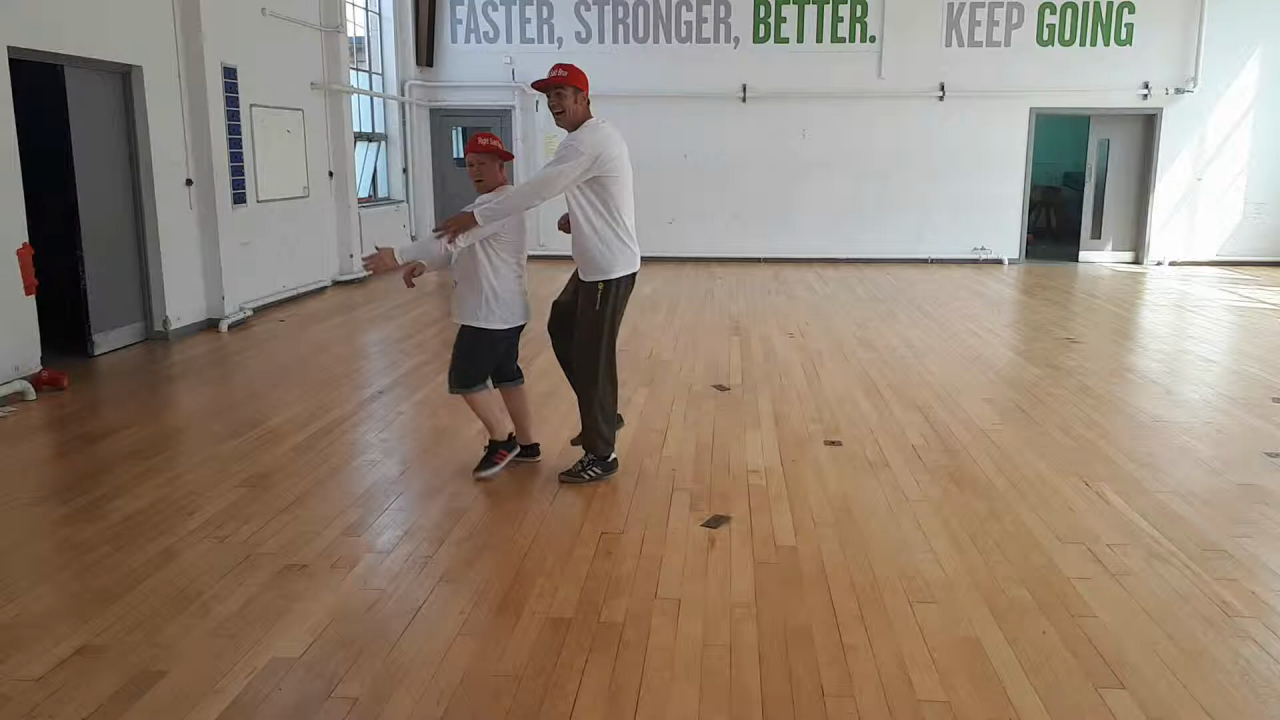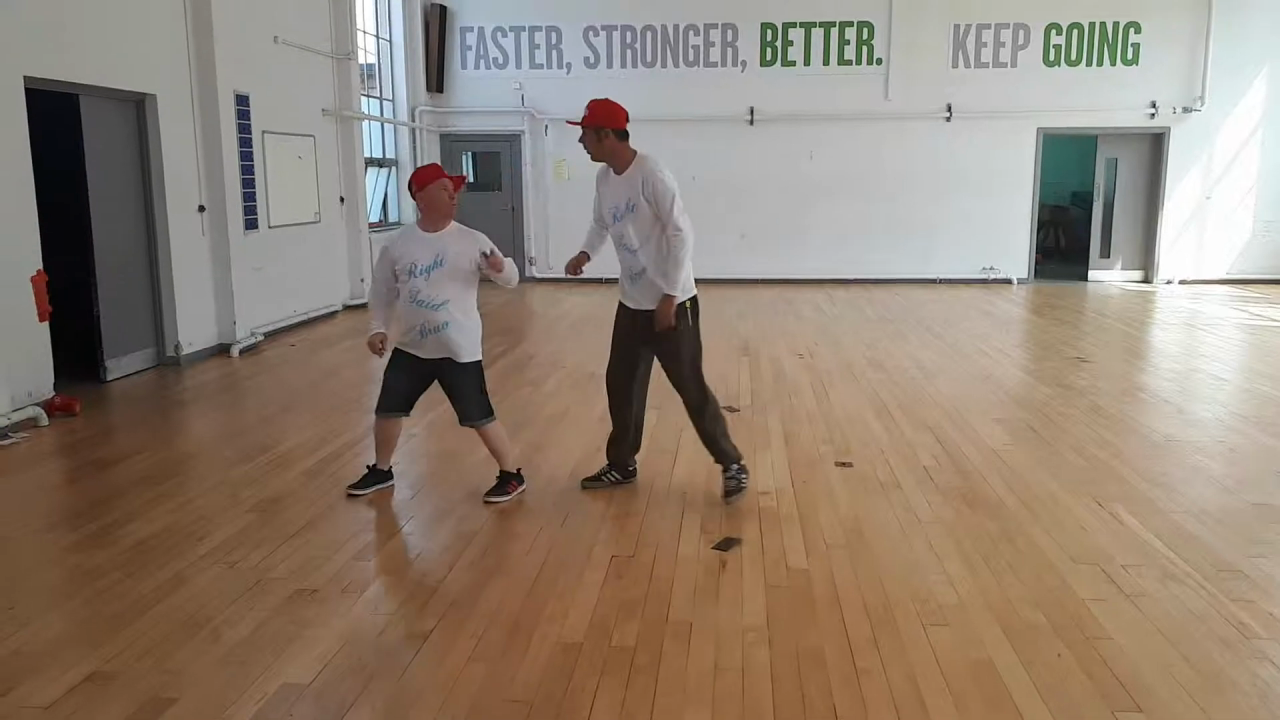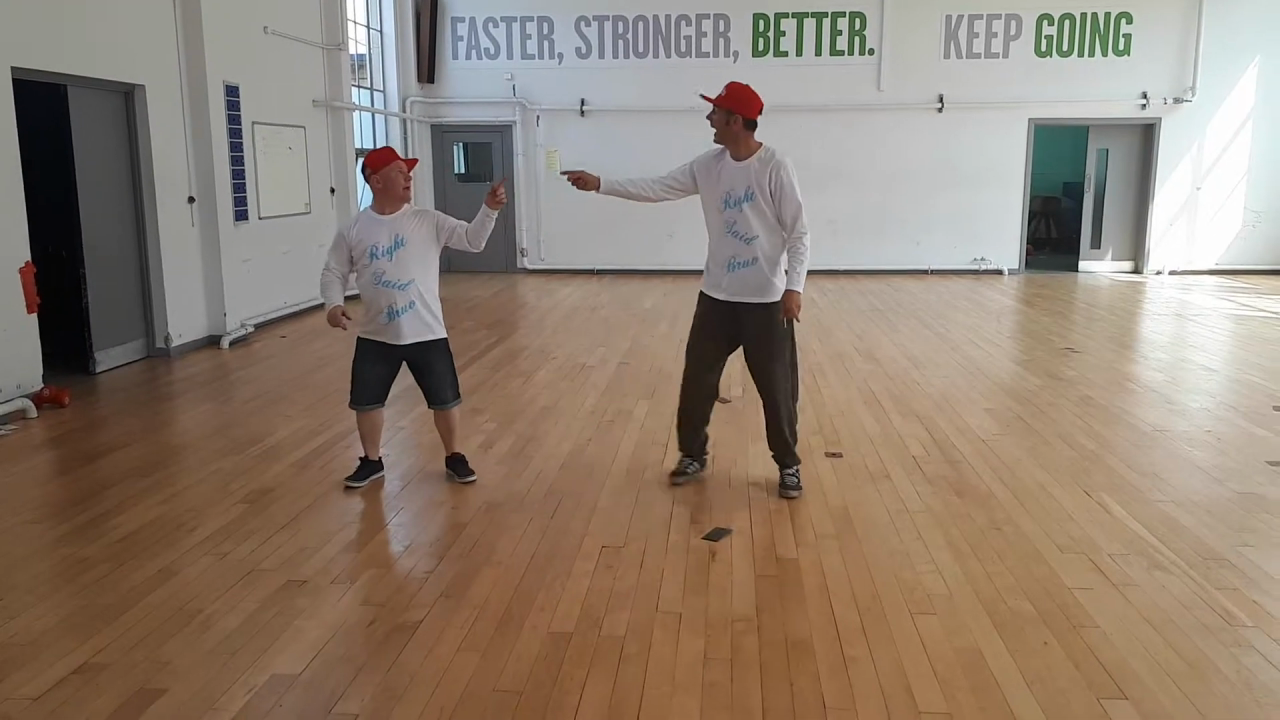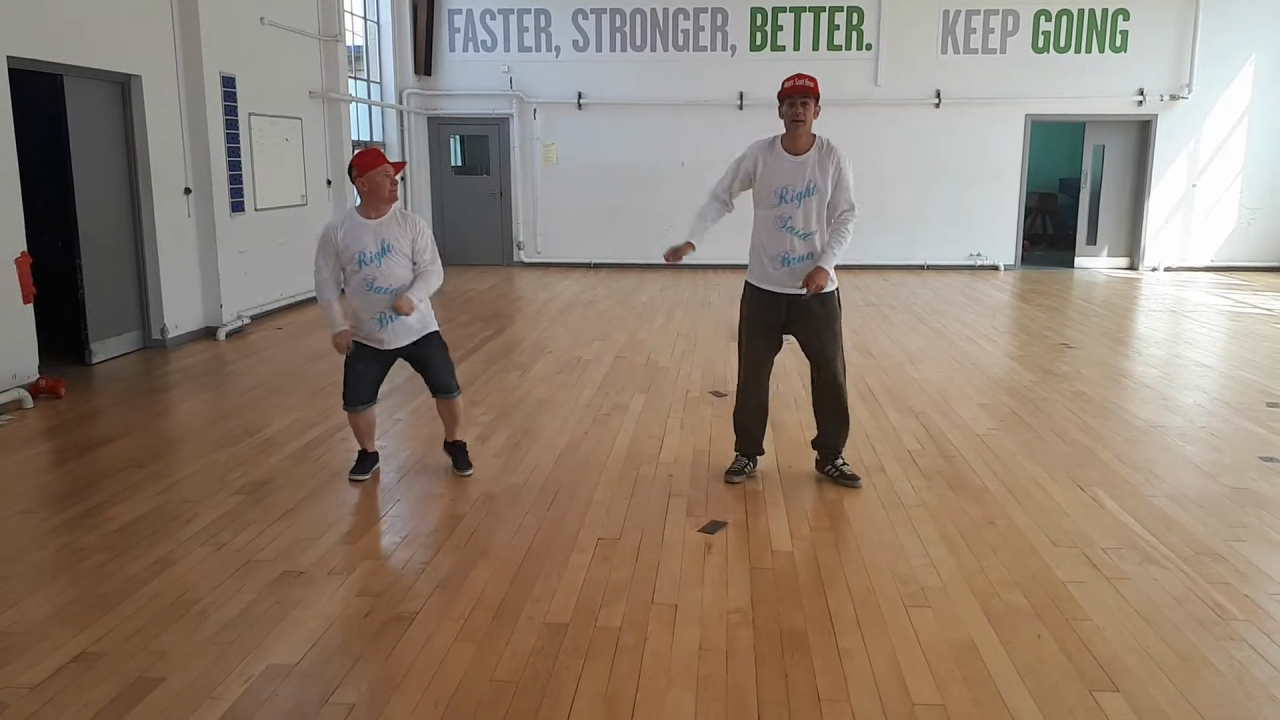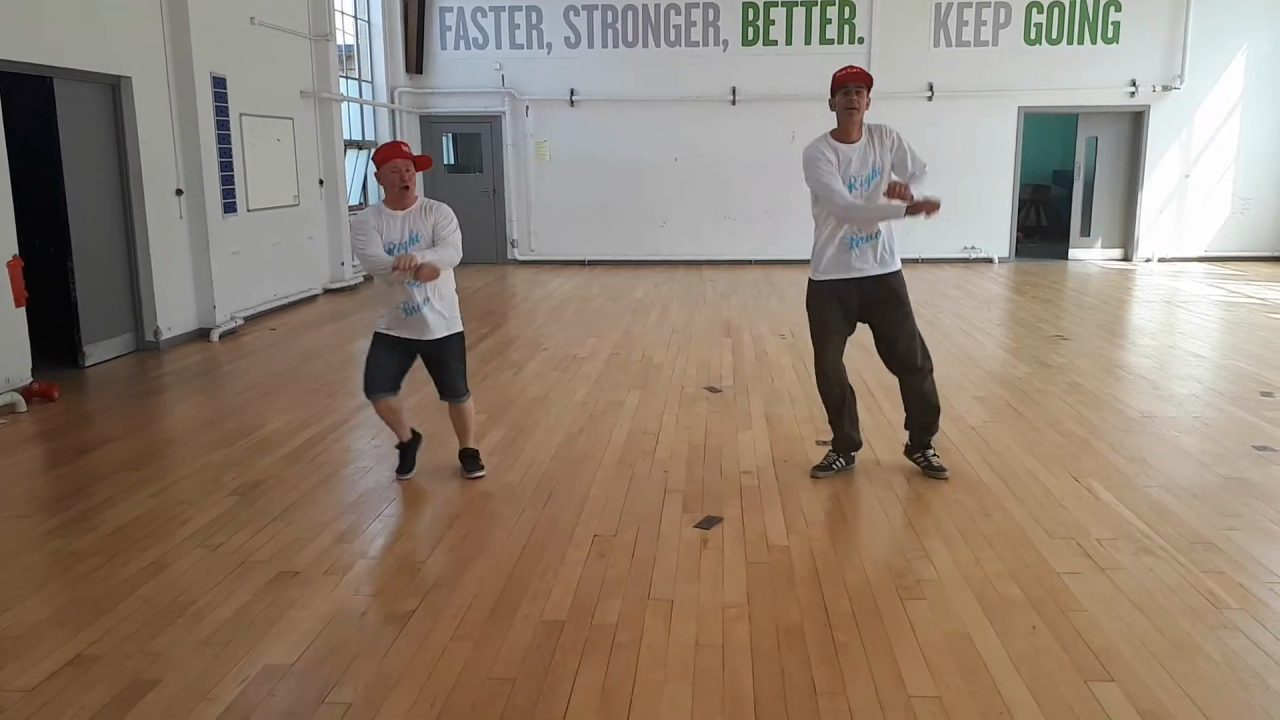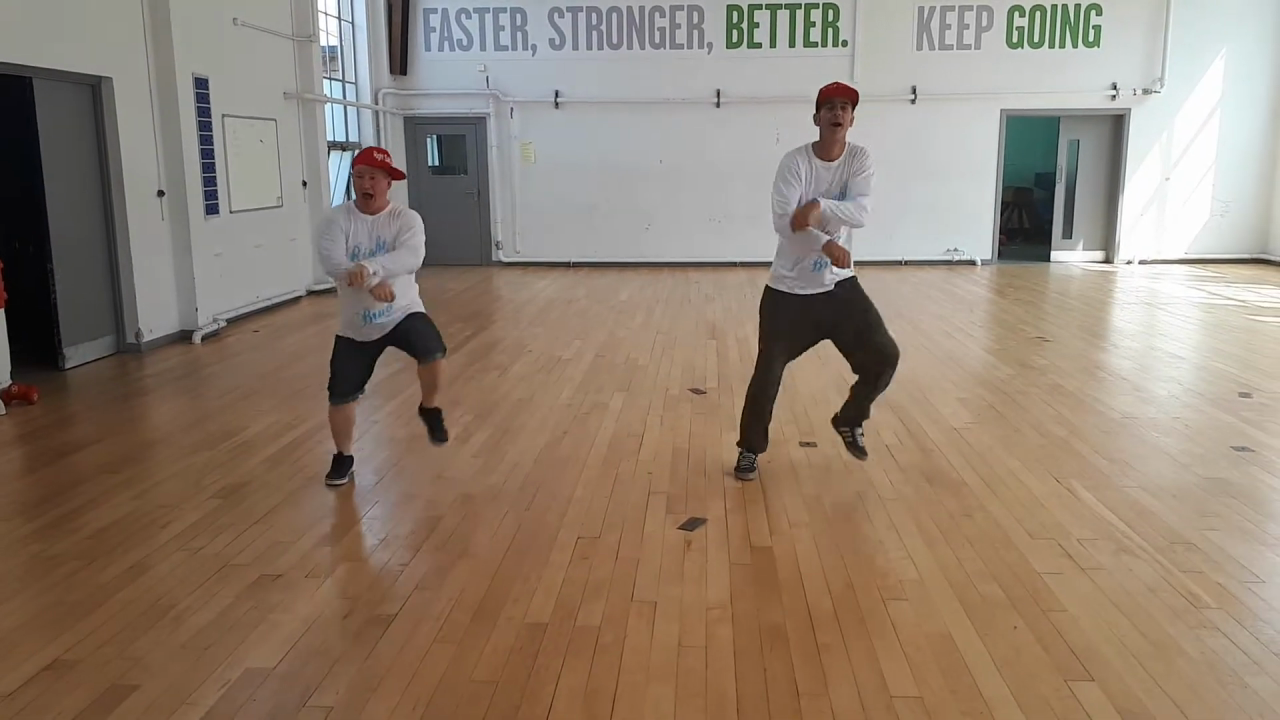
dt=0.5s
person 1, frame 1
left shoulder: (588, 141)
right shoulder: (598, 134)
left elbow: (536, 189)
left wrist: (474, 217)
right wrist: (574, 216)
left hip: (608, 270)
right hip: (595, 265)
left knee: (592, 360)
right knee: (562, 329)
left ankle: (601, 455)
right ankle: (604, 420)
person 1, frame 2
left shoulder: (652, 175)
right shoulder: (605, 177)
left elbow: (680, 235)
right elbow: (601, 223)
left wrist: (670, 294)
right wrist: (586, 252)
left hip: (671, 299)
right hip: (631, 303)
left knee: (690, 386)
right knee: (620, 383)
left ankle: (731, 464)
right ankle: (621, 464)
person 1, frame 3
left shoulder: (776, 167)
right shoulder: (708, 165)
left elbow: (798, 231)
right elbow: (658, 188)
left wrist: (794, 286)
right wrist: (600, 184)
left hip: (767, 296)
right hip: (717, 294)
left knee: (776, 385)
right knee: (698, 377)
left ankle: (787, 464)
right ankle: (693, 453)
person 1, frame 4
left shoulder: (832, 157)
right shoulder: (759, 155)
left elbow: (844, 218)
right elbow: (720, 199)
left wrist: (824, 266)
right wrist: (691, 240)
left hip: (816, 286)
right hip: (764, 285)
left knee: (829, 372)
right knee: (752, 374)
left ankle: (831, 456)
right ankle: (747, 453)
person 1, frame 5
left shoulder: (887, 138)
right shoulder: (818, 153)
left elbow: (923, 174)
right elbow: (841, 207)
left wrist: (905, 184)
right wrist: (905, 207)
left hip: (883, 274)
right hip: (831, 278)
left knee: (913, 362)
right knee: (829, 369)
left ankle: (922, 445)
right ankle: (844, 448)
person 1, frame 6
left shoulder: (859, 158)
right shoulder: (793, 162)
left elbow: (859, 214)
right elbow: (782, 221)
left wrist: (819, 206)
right wrist: (825, 244)
left hip: (839, 283)
right hip: (789, 287)
left knee: (883, 357)
right knee: (768, 372)
left ankle: (850, 421)
right ankle: (750, 448)
person 2, frame 1
left shoulder: (497, 205)
right shoulder: (492, 202)
left elbow: (452, 243)
right elbow: (459, 247)
left wrist: (398, 257)
right wrist: (422, 264)
left hip: (489, 314)
right hip: (507, 312)
left knee: (465, 382)
right knee: (507, 377)
left ankle: (502, 441)
right ankle: (526, 444)
person 2, frame 2
left shoulder: (471, 240)
right shoulder: (398, 244)
left elbow: (511, 278)
right elbow: (382, 291)
left wrist: (500, 267)
right wrist: (379, 328)
left hip: (460, 350)
right hip: (411, 348)
left knee: (479, 417)
right knee: (387, 410)
left ankle: (511, 475)
right ankle: (381, 471)
person 2, frame 3
left shoulder: (429, 221)
right shoulder: (353, 230)
left elbow: (473, 241)
right elbow: (334, 272)
left wrist: (490, 209)
right wrist: (334, 303)
left hip: (427, 332)
right hip: (376, 335)
left knee: (445, 400)
right knee: (365, 401)
left ankle: (454, 457)
right ankle: (371, 461)
person 2, frame 4
left shoulder: (411, 224)
right shoulder: (336, 231)
left elbow: (432, 270)
right elbow: (327, 281)
left wrist: (412, 297)
right wrist: (338, 325)
left hip: (417, 328)
right hip: (366, 336)
left knee: (448, 390)
right knee: (356, 403)
left ankle: (455, 444)
right ankle: (368, 454)
person 2, frame 5
left shoulder: (438, 212)
right shoulder: (366, 221)
left elbow: (452, 253)
right elbow: (371, 262)
left wrist: (417, 261)
right wrist: (407, 266)
left hip: (441, 322)
right hip: (394, 325)
left knee: (457, 395)
right knee: (379, 392)
left ankle: (469, 451)
right ankle: (407, 441)
person 2, frame 6
left shoulder: (407, 219)
right shoulder: (336, 220)
left elbow: (412, 257)
right elbow: (332, 263)
left wrist: (369, 270)
right wrist: (370, 282)
left hip: (404, 314)
right hip: (356, 325)
left knee: (433, 354)
right knee: (341, 397)
left ankle: (430, 409)
right ankle: (343, 457)
